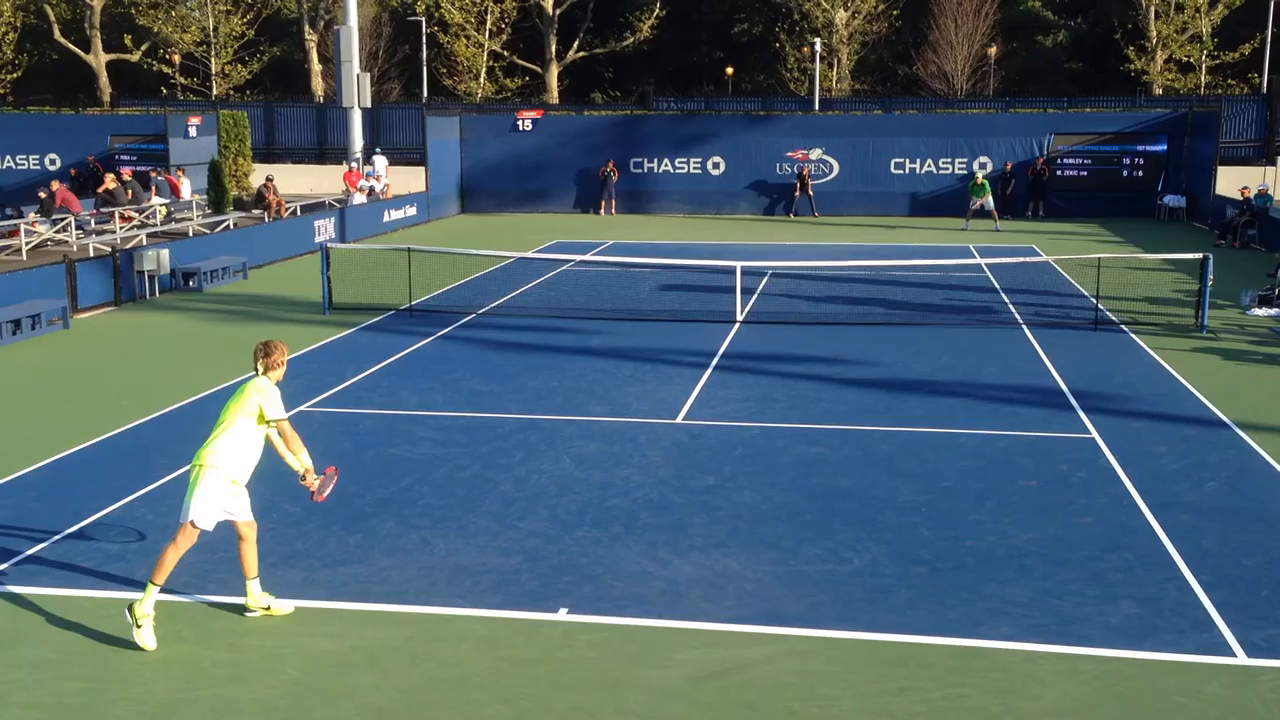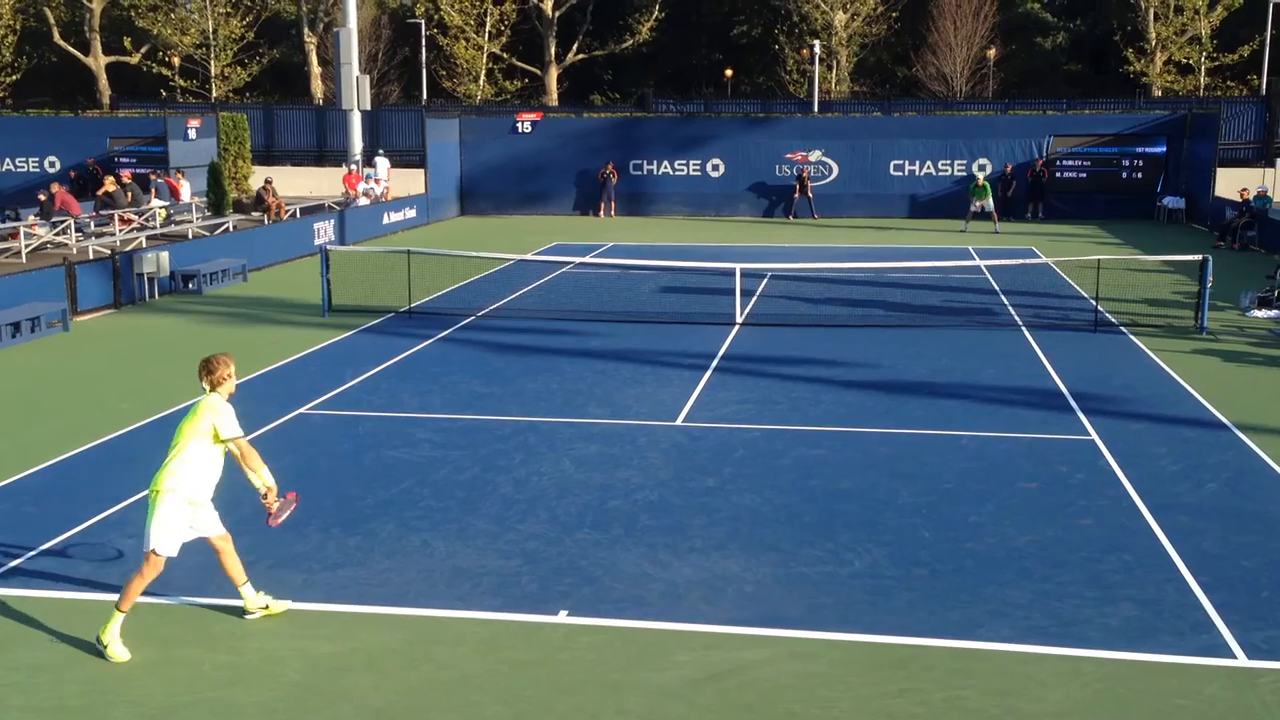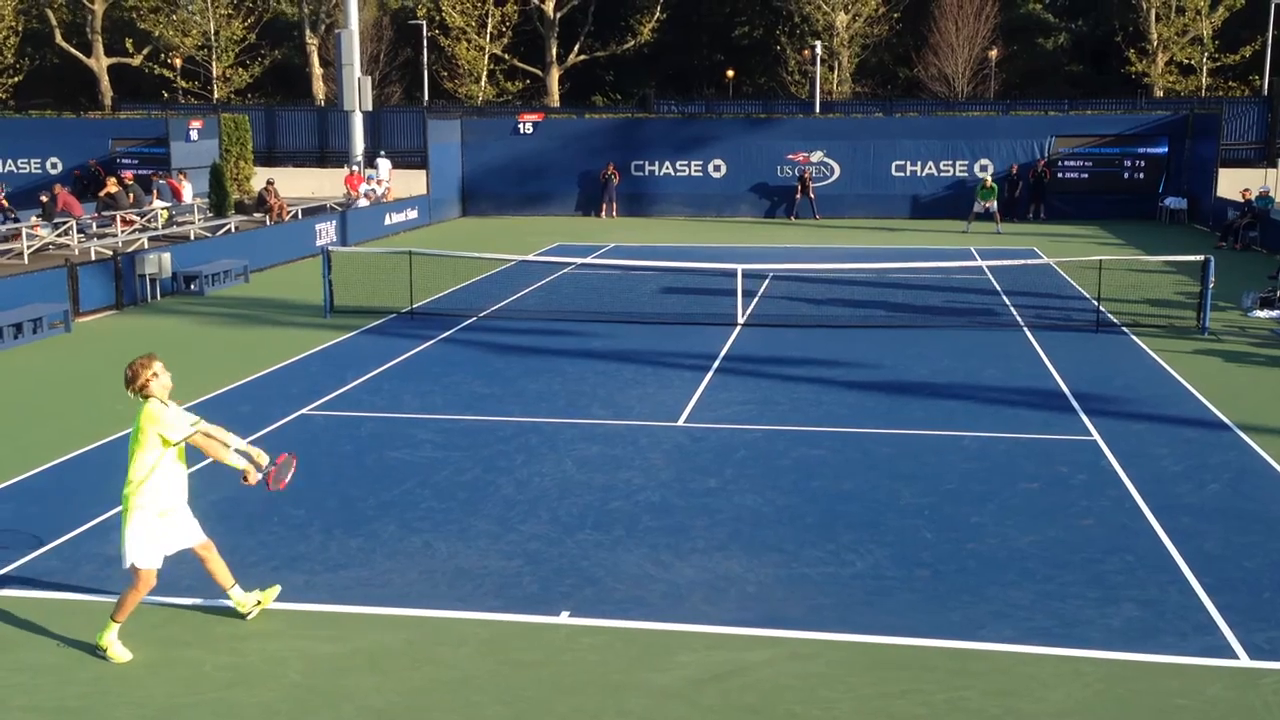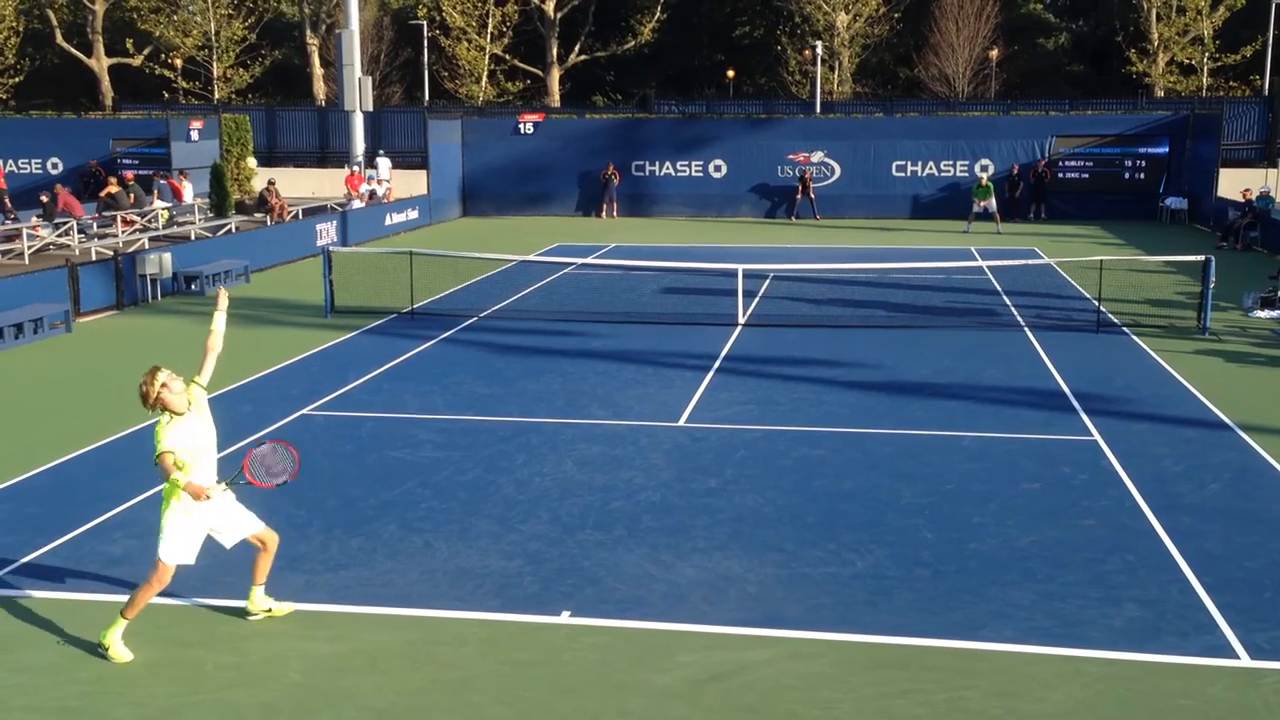
dt=0.4s
person 1, frame 1
left shoulder: (255, 389)
right shoulder: (265, 389)
left elbow: (276, 439)
right elbow: (288, 434)
left wrist: (301, 470)
right wrist: (308, 465)
left hip: (231, 475)
right hip: (215, 471)
left knee: (248, 529)
right knee: (186, 536)
left ankle: (255, 598)
right ankle: (143, 607)
person 1, frame 2
left shoulder: (211, 406)
right shoulder: (219, 407)
left elbow: (239, 455)
right elbow: (247, 452)
left wrist: (262, 488)
right wrist: (270, 483)
left hip: (194, 495)
right hip: (173, 493)
left knee: (224, 541)
right knee: (153, 564)
left ankle: (253, 601)
right ankle: (110, 631)
person 1, frame 3
left shoulder: (168, 408)
right shoulder: (156, 413)
left elbow: (211, 429)
right elbow: (206, 445)
left wrist: (250, 449)
right wrist: (245, 465)
left hip: (171, 504)
right hip: (145, 508)
left knee: (207, 549)
right knee: (144, 580)
left ankle: (244, 601)
right ankle: (107, 638)
person 1, frame 4
left shoulder: (195, 396)
right shoulder: (166, 430)
left elbow: (212, 351)
right elbow: (167, 466)
left wrist: (220, 311)
right wrist: (186, 485)
left hip: (215, 497)
right hip: (184, 506)
left knee: (269, 539)
right knee: (160, 577)
left ankle: (258, 602)
right ankle: (112, 636)
